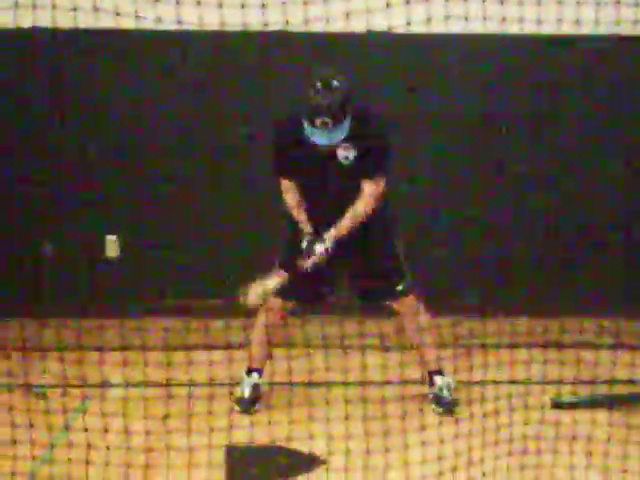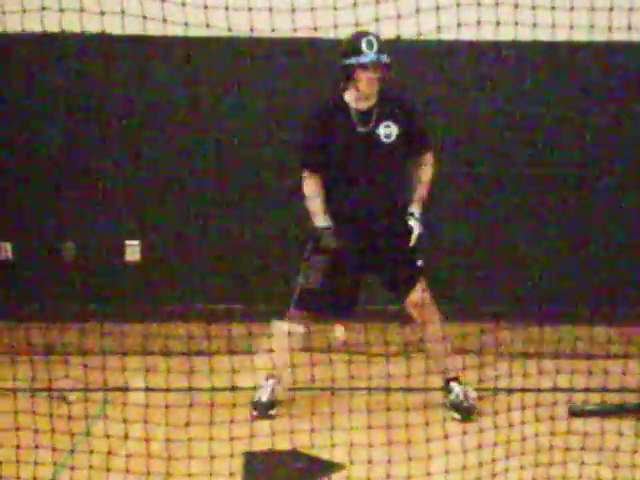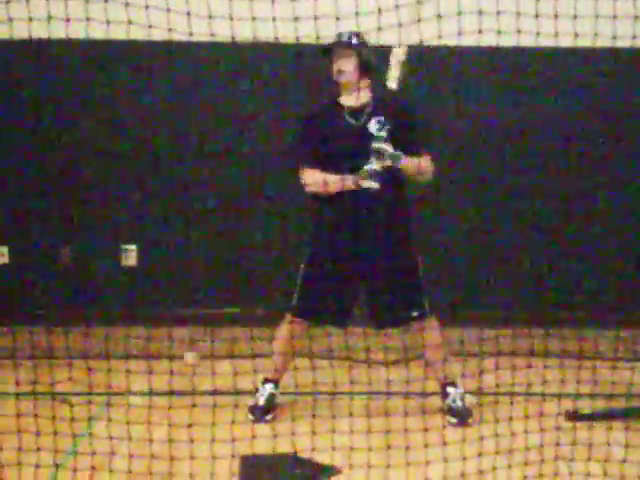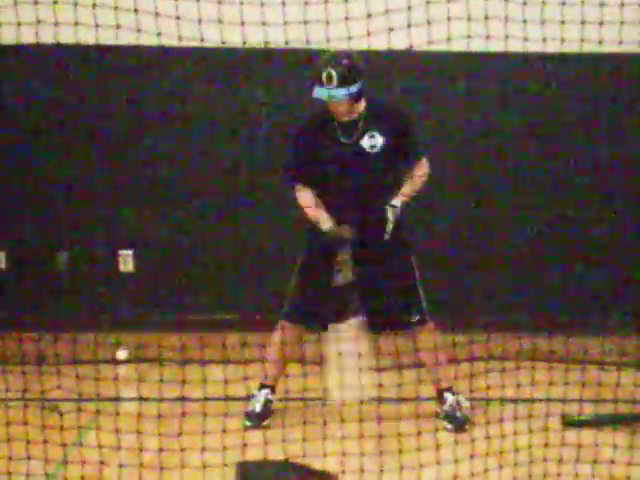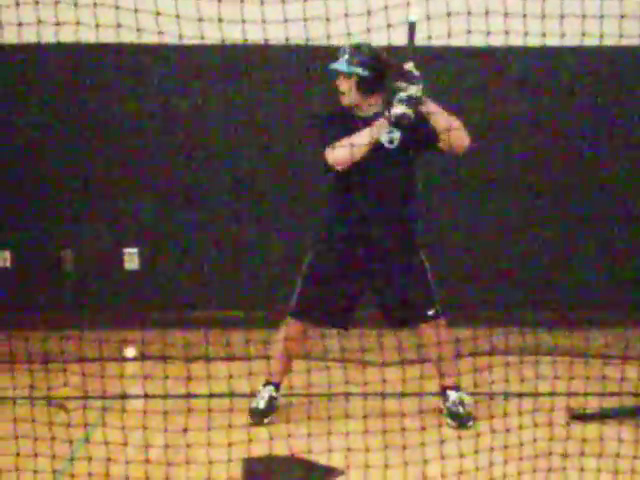
dt=1s
person 1, frame 1
left shoulder: (370, 128)
right shoulder: (289, 132)
left elbow: (371, 195)
right elbow: (289, 185)
left wrist: (331, 238)
right wrist: (307, 233)
left hip: (366, 228)
right hip: (310, 229)
left knee: (406, 300)
right knee: (276, 302)
left ankle: (436, 378)
right ankle: (253, 378)
person 1, frame 2
left shoulder: (402, 111)
right shoulder: (325, 118)
left elbow: (424, 161)
right elbow: (310, 178)
left wrist: (415, 209)
right wrist: (323, 225)
left hip: (393, 228)
right hip: (340, 231)
left knee: (421, 302)
right knee: (303, 308)
left ankle: (453, 384)
right ankle: (273, 383)
person 1, frame 3
left shoulder: (394, 112)
right shoulder: (318, 119)
left elbow: (426, 171)
right elbow: (309, 180)
left wrist: (395, 157)
right wrist: (355, 179)
left hip: (388, 236)
right hip: (334, 236)
left knee: (420, 313)
right knee: (299, 315)
left ankle: (449, 389)
right ankle: (270, 387)
person 1, frame 4
left shoulder: (391, 120)
right shoulder: (313, 130)
left elbow: (420, 167)
right elbow: (302, 189)
left wrist: (397, 201)
right wrist: (326, 224)
left hip: (384, 243)
right hip: (330, 244)
left knee: (418, 319)
right knee: (294, 320)
left ankle: (447, 395)
right ankle: (265, 392)
person 1, frame 5
left shoulder: (409, 118)
right shoulder: (334, 120)
left elbow: (460, 142)
right elbow: (337, 158)
left wrist: (422, 102)
right wrist: (384, 122)
left hip: (394, 241)
right hip: (341, 241)
left knee: (430, 317)
right knee: (298, 317)
left ankle: (452, 392)
right ankle: (271, 389)
